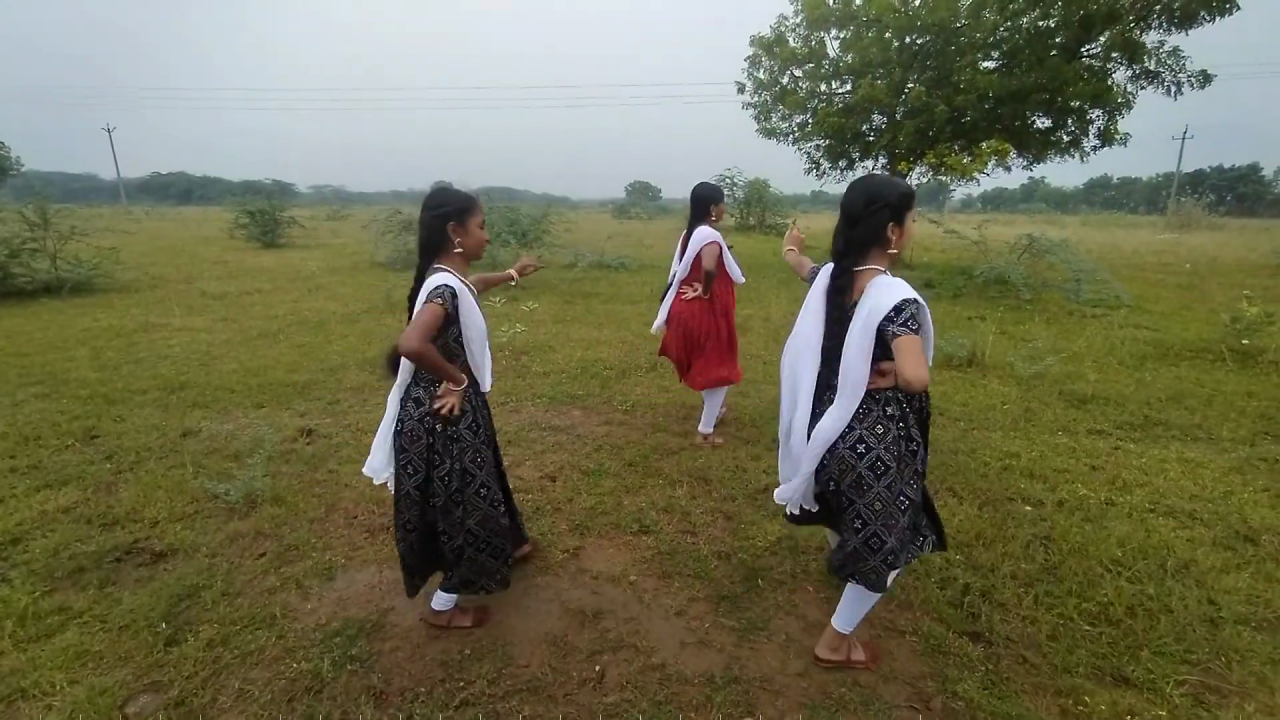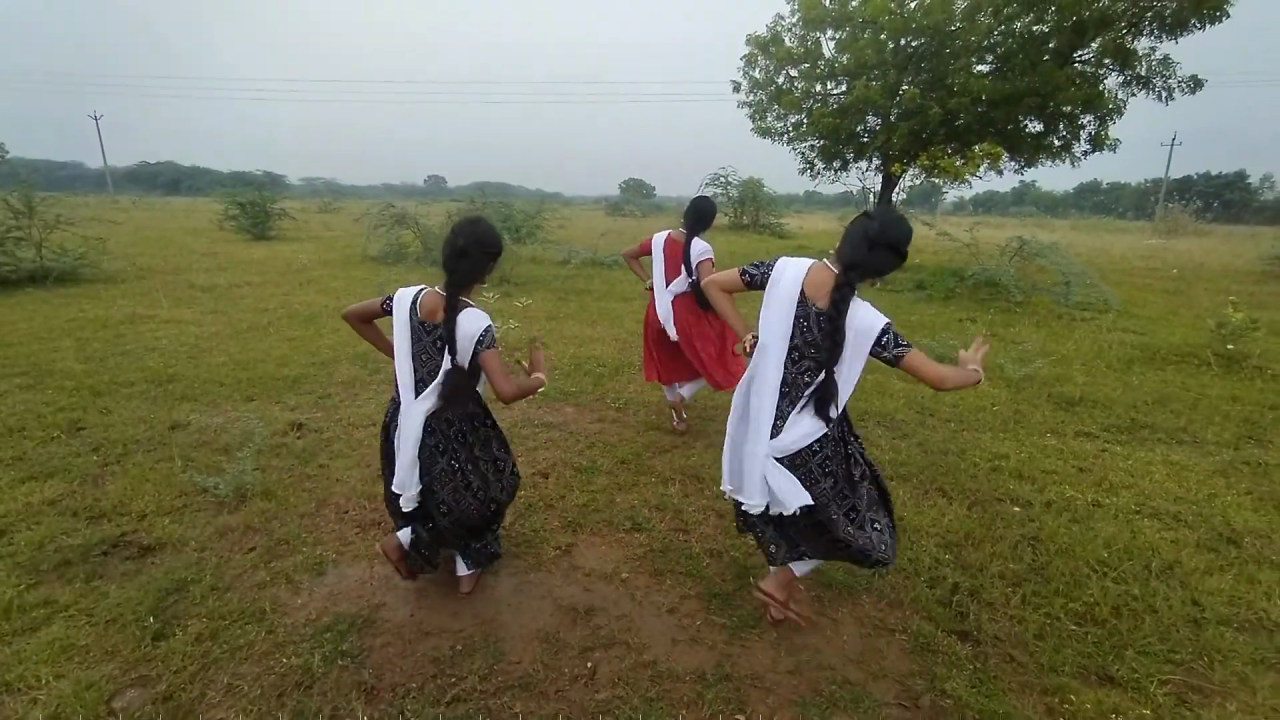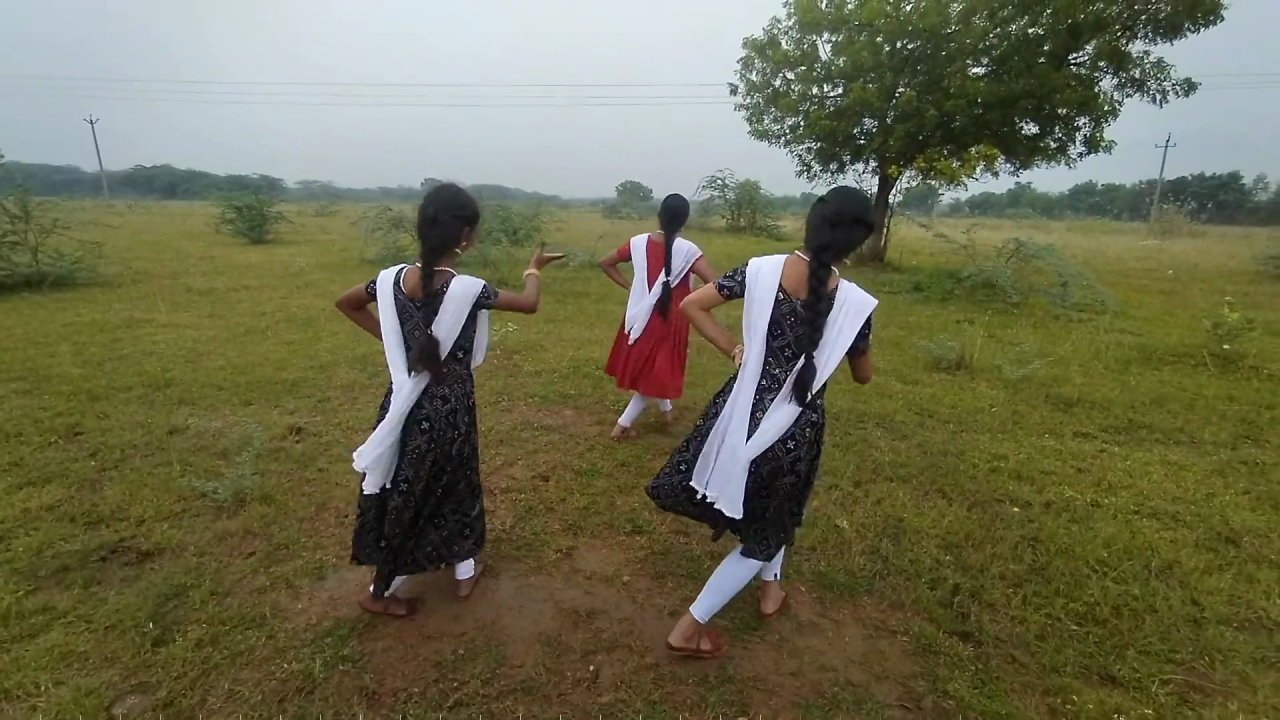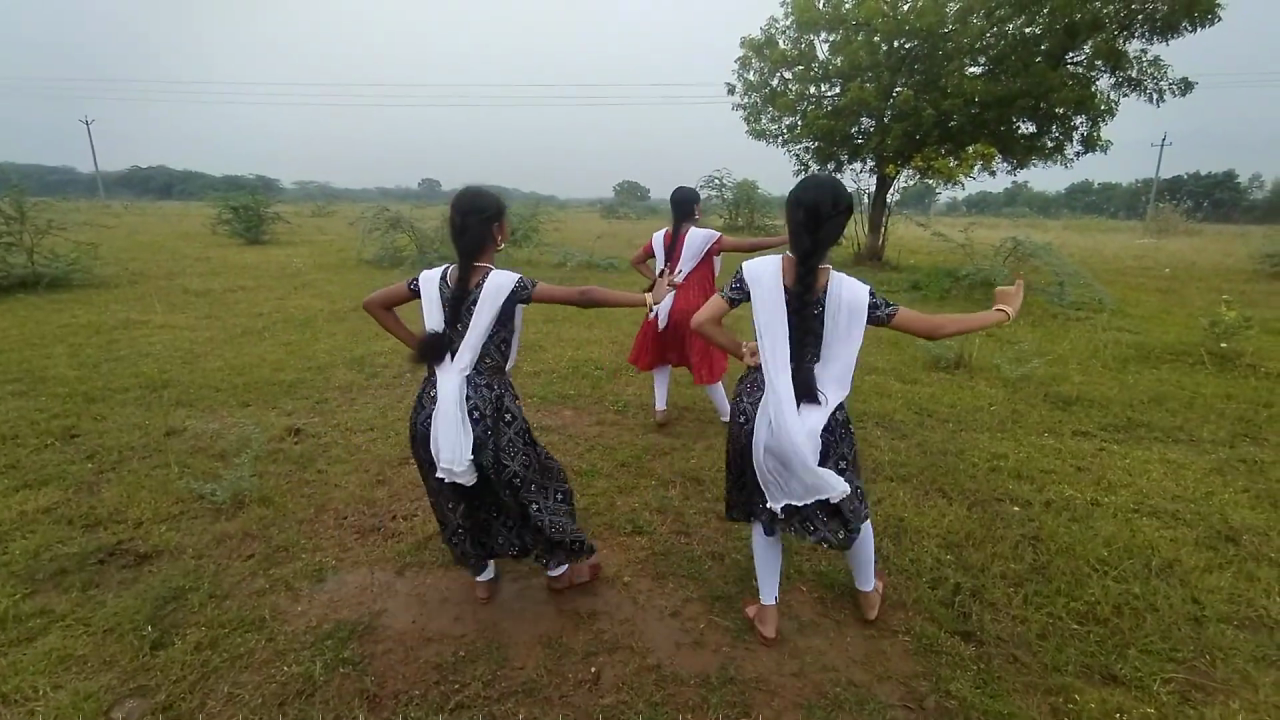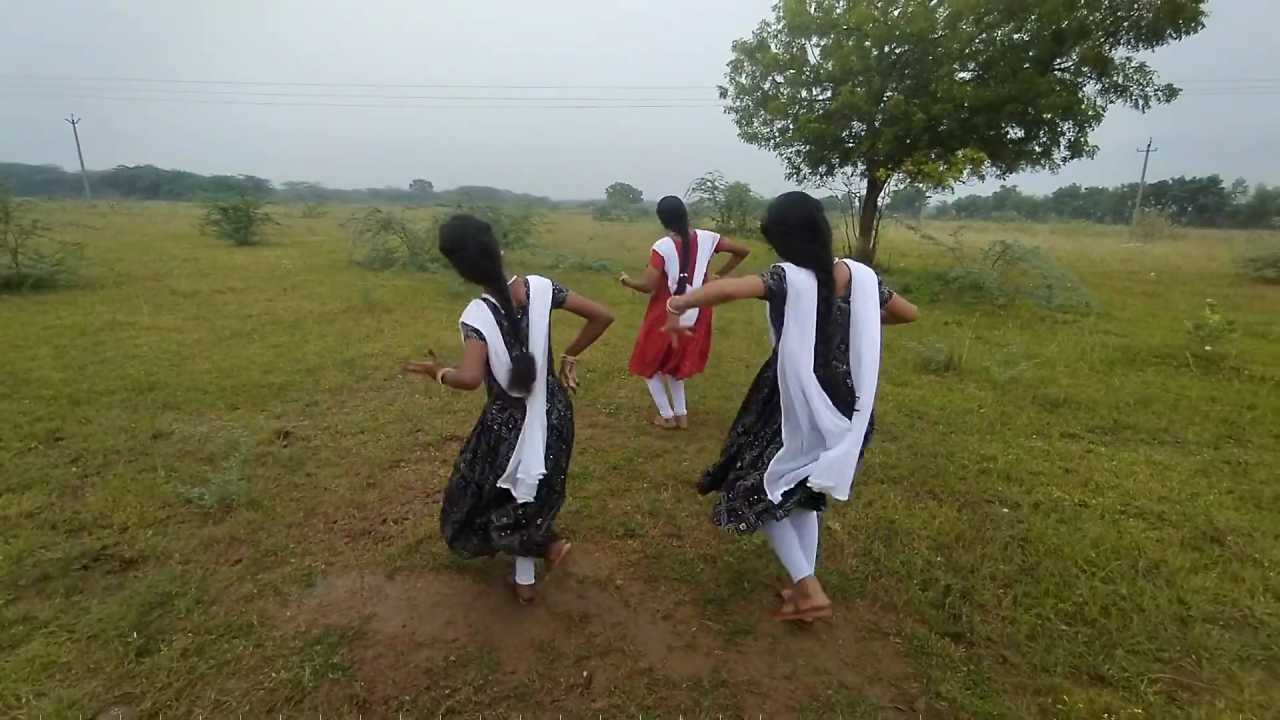
dt=0.5s
person 1, frame 1
left shoulder: (827, 276)
right shoulder: (896, 297)
left elbow: (799, 267)
right elbow: (916, 378)
left wrist: (794, 253)
right wrist: (892, 374)
left hip: (826, 424)
right hip: (874, 439)
right knee: (886, 540)
left ankle: (846, 557)
right ankle: (836, 641)
person 1, frame 2
left shoulder: (785, 270)
right shoulder: (865, 322)
left elbow: (712, 285)
right elbow: (938, 378)
left wrist: (747, 338)
right wrist: (970, 370)
left hip: (762, 418)
right hip: (812, 433)
left knee: (777, 501)
right knee: (853, 517)
left ankle: (780, 579)
right ankle: (781, 578)
person 1, frame 3
left shoulder: (761, 271)
right shoulder: (854, 303)
left elbow: (689, 306)
right elbow: (863, 374)
left wrist: (734, 348)
left hip: (742, 408)
right hip: (791, 427)
left knee: (757, 511)
right knee: (766, 535)
left ankle: (770, 586)
right ankle: (690, 626)
person 1, frame 4
left shoulder: (758, 272)
right shoulder: (850, 294)
left elbow: (700, 322)
right elbow: (930, 328)
left wrist: (742, 350)
right wrist: (1001, 313)
left hip: (759, 411)
right hip: (815, 419)
left knee: (767, 505)
right knee: (843, 505)
left ankle: (767, 610)
right ankle: (868, 595)
person 1, frame 5
left shoulder: (790, 277)
right shoulder: (861, 275)
left elbow: (736, 287)
right elbow: (908, 313)
left wrist: (681, 303)
left hip: (797, 410)
right hip: (842, 411)
left knee: (758, 493)
right knee: (797, 494)
left ankle: (808, 590)
right ankle: (799, 588)
person 2, frame 1
left shoulder: (443, 277)
right shoulder: (444, 288)
right elbow: (410, 343)
left wrist: (512, 274)
right wrist: (455, 377)
left hip: (450, 412)
right hip: (441, 417)
left knee: (478, 494)
right knee: (460, 506)
left ankle: (506, 549)
right ankle: (442, 607)
person 2, frame 2
left shoulder: (409, 299)
right shoulder: (476, 323)
left elbow: (352, 314)
right elbow: (506, 391)
right wrist: (538, 376)
left hip: (407, 419)
right hip: (452, 427)
left knee: (449, 492)
right knee: (484, 489)
left ankle: (463, 567)
right ankle: (407, 542)
person 2, frame 3
left shoulder: (392, 279)
right shoulder: (468, 290)
left elbow: (345, 303)
right elbow: (528, 303)
right wrist: (534, 268)
left hip: (403, 404)
right hip: (445, 409)
left knee: (406, 491)
right knee: (446, 496)
left ankle: (463, 571)
right ankle: (382, 591)
person 2, frame 4
left shoulder: (434, 279)
right shoulder: (505, 284)
left elbow: (373, 303)
right elbow: (581, 297)
left wrist: (418, 345)
right wrist: (648, 298)
left hip: (436, 406)
right hip: (486, 404)
left knee: (464, 491)
right knee: (532, 481)
left ankle: (483, 577)
right ankle: (560, 570)
person 2, frame 5
left shoulder: (477, 316)
right shoulder: (540, 287)
left elbow: (471, 378)
right elbow: (602, 316)
left wrist: (439, 371)
right wrist: (571, 354)
left hip: (507, 420)
right hip: (553, 412)
left knee: (486, 494)
right knee: (529, 493)
left ankle: (545, 540)
right ankle: (525, 580)
person 3, frame 1
left shoulder: (689, 234)
right shoulder: (710, 236)
right elbow: (710, 268)
right wrist: (707, 288)
left hip: (683, 311)
right hip: (705, 313)
left knee: (703, 363)
right knee: (719, 369)
left ankle: (715, 411)
right ankle: (705, 432)
person 3, frame 2
left shoulder: (660, 239)
right shoulder: (702, 250)
left elbow: (628, 255)
left wrist: (649, 281)
left hip: (659, 314)
right hip: (688, 316)
left knee: (667, 366)
right knee: (718, 361)
left ankle: (679, 419)
right ankle: (681, 396)
person 3, frame 3
left shoulder: (639, 242)
right shoulder: (687, 250)
left elbow: (605, 263)
right elbow: (711, 282)
left wrist: (629, 287)
left hip: (640, 314)
right hip: (669, 320)
left knee: (644, 367)
right knee: (657, 375)
left ankle: (665, 407)
right ankle: (623, 425)
person 3, frame 4
left shoulder: (659, 237)
right shoulder: (705, 238)
left elbow: (637, 261)
right elbow: (749, 244)
right wrist: (788, 238)
left hip: (667, 308)
right hip: (695, 309)
left knee: (663, 357)
right knee: (705, 364)
left ankle: (660, 408)
right ankle: (728, 417)
person 3, frame 5
left shoulder: (662, 247)
right shoulder: (707, 237)
left elbow: (648, 285)
right elbow: (743, 251)
left wrist: (628, 281)
right wrist: (722, 274)
left hip: (668, 313)
right hip: (696, 313)
left knee: (649, 363)
right knee: (676, 363)
left ankle: (667, 415)
right ankle: (681, 414)
